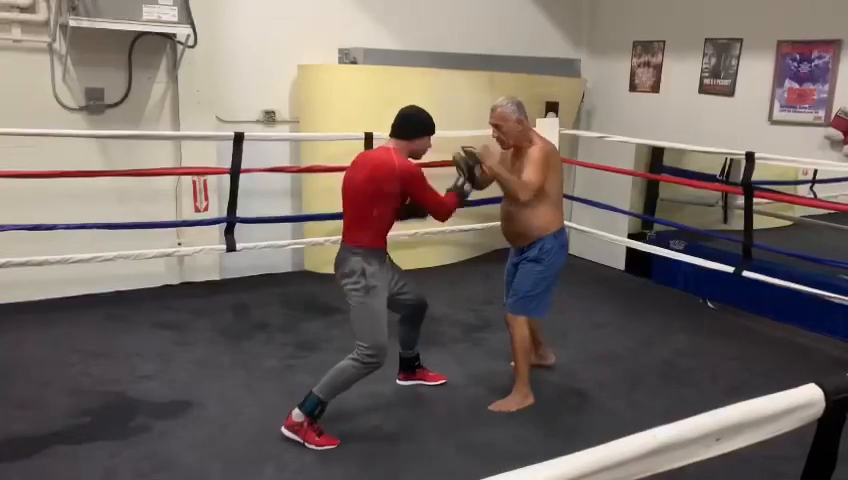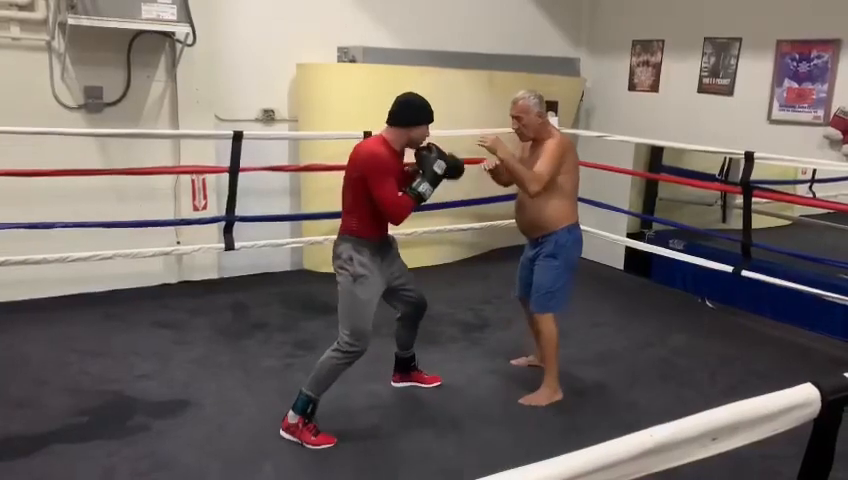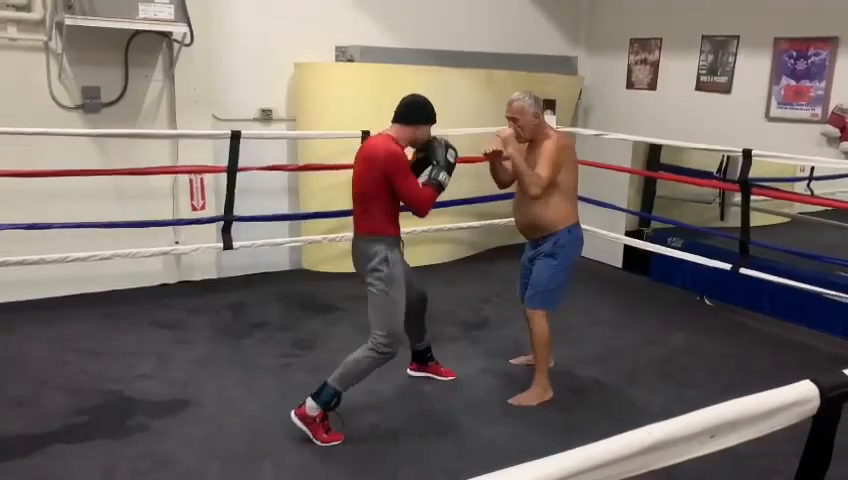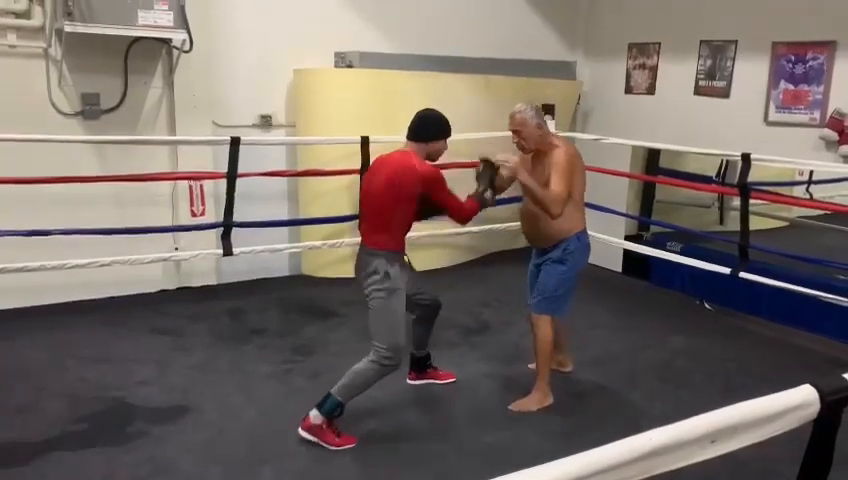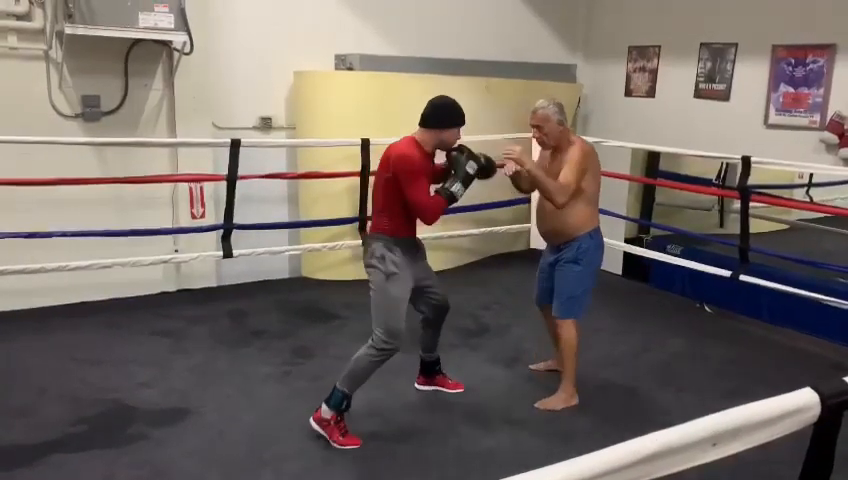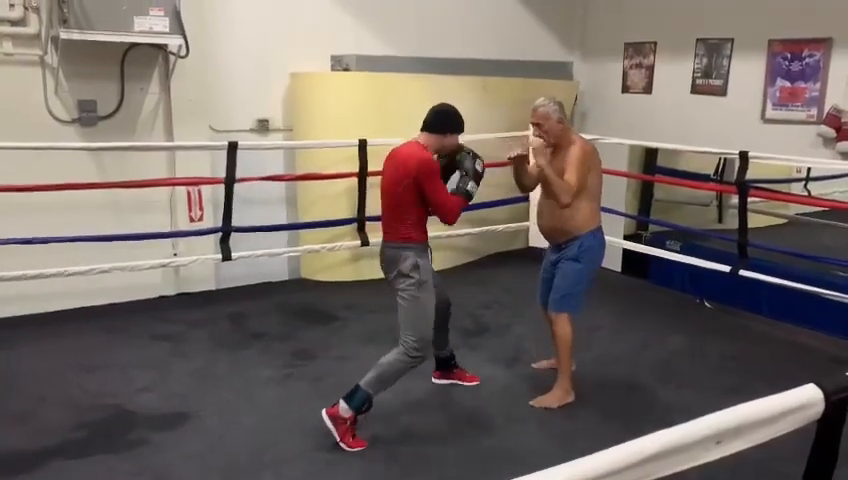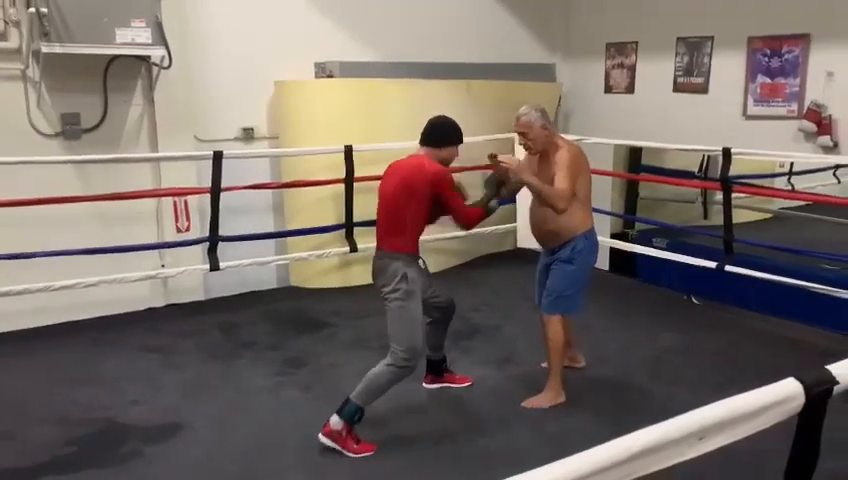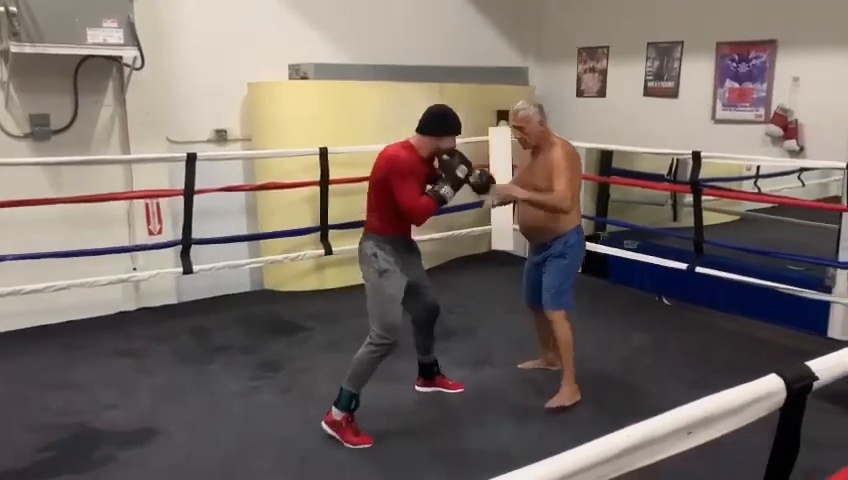
dt=0.5s
person 1, frame 1
left shoulder: (367, 159)
right shoulder: (402, 168)
right elbow: (442, 211)
left wrist: (407, 207)
right wrist: (465, 182)
left hip: (375, 258)
right hip: (361, 264)
left knee: (414, 304)
right knee: (371, 354)
left ankle: (409, 369)
right ankle: (300, 418)
person 1, frame 2
left shoulder: (395, 151)
right shoulder: (372, 154)
left elbow: (398, 186)
right elbow: (395, 213)
left wrist: (434, 167)
right wrist: (427, 177)
left hip: (383, 248)
right hip: (357, 252)
left knee: (414, 304)
right knee: (353, 342)
left ankle: (404, 371)
right ankle: (296, 418)
person 1, frame 3
left shoulder: (372, 145)
right shoulder: (392, 152)
right elbow: (421, 205)
left wrist: (419, 162)
right wrist: (443, 167)
left hip: (369, 243)
right hip: (381, 250)
left knee: (416, 298)
right knee: (385, 344)
left ankle: (422, 361)
right ankle: (313, 409)
person 1, frame 4
left shoulder: (384, 163)
right shoulder: (425, 173)
right elbow: (462, 215)
left wrist: (432, 205)
right wrist: (486, 188)
left hip: (384, 257)
right hip: (383, 264)
left knee: (429, 305)
right knee: (387, 355)
left ankle: (420, 368)
right ankle: (318, 418)
person 1, frame 5
left shoulder: (421, 152)
right shoulder: (404, 155)
left elbow: (428, 180)
right elbow: (429, 212)
left wrist: (455, 167)
right wrist: (461, 178)
left hip: (408, 246)
right hip: (387, 250)
left knee: (437, 305)
right knee: (387, 339)
left ankle: (429, 373)
right ankle: (329, 413)
person 1, frame 6
left shoulder: (401, 152)
right shoulder: (423, 160)
right elbow: (448, 214)
left wrist: (448, 168)
right wrist: (470, 178)
left hip: (402, 250)
right hip: (409, 255)
left knee: (440, 305)
right knee: (415, 348)
left ankle: (446, 367)
right ankle: (344, 411)
person 1, frame 7
left shoulder: (396, 168)
right shoulder: (434, 173)
right elbow: (466, 218)
left wrist: (432, 209)
right wrist: (492, 197)
left hip: (400, 262)
right hip: (399, 268)
left knee: (442, 306)
right knee: (404, 358)
left ankle: (437, 371)
right ankle: (338, 425)
person 1, frame 8
left shoulder: (424, 157)
right shoulder: (397, 158)
left elbow: (431, 180)
right elbow: (416, 212)
left wrist: (467, 175)
right wrist: (450, 183)
left hip: (404, 246)
right hip: (381, 251)
left knee: (427, 309)
right knee: (385, 336)
left ankle: (428, 376)
right ankle: (339, 414)
person 2, frame 1
left shoulder: (539, 151)
right shoulder: (508, 149)
left elbow: (524, 196)
right elbow: (481, 182)
left wrist: (496, 163)
right wrist: (476, 164)
left hip: (545, 247)
right hip: (522, 245)
left knee: (516, 313)
right knee: (522, 306)
left ankle: (522, 392)
right ankle: (542, 353)
person 2, frame 2
left shoulder: (557, 144)
right shoulder: (529, 144)
left elbow: (533, 186)
right elbow: (509, 179)
left wrist: (503, 152)
right wrist: (496, 169)
left hip: (559, 240)
right hip: (536, 239)
left knee: (543, 310)
right knee: (526, 299)
left ankle: (551, 386)
right ankle: (541, 354)
person 2, frame 3
left shoulder: (555, 145)
right shoulder: (527, 144)
left elbow: (534, 188)
right elbow: (505, 182)
left wrist: (513, 153)
right wrist: (496, 161)
left hip: (560, 241)
right hip: (536, 240)
left knee: (535, 309)
right knee: (528, 302)
left ankle: (541, 386)
right ankle: (540, 354)
person 2, frame 4
left shoulder: (562, 154)
right shoulder: (528, 153)
left elbow: (554, 207)
right elbow: (499, 187)
left wrist: (521, 175)
right wrist: (500, 169)
left hip: (567, 247)
right hip: (542, 246)
left knee: (540, 314)
right knee: (544, 308)
left ankle: (542, 391)
right ankle: (560, 358)
person 2, frame 5
left shoulder: (578, 151)
right shoulder: (547, 151)
left elbow: (559, 197)
right elbow: (527, 188)
left wrist: (532, 166)
right wrist: (517, 171)
left hip: (580, 246)
right hip: (556, 245)
left knee: (564, 316)
right knee: (545, 304)
left ankle: (568, 391)
right ankle: (560, 359)
person 2, frame 6
left shoulder: (579, 150)
right shoulder: (549, 149)
left elbow: (565, 197)
right elbow: (527, 186)
left wrist: (542, 163)
right wrist: (519, 164)
left hip: (582, 244)
right hip: (557, 243)
left knee: (559, 312)
right knee: (549, 306)
left ankle: (563, 388)
right ankle: (562, 359)
person 2, frame 7
left shoulder: (566, 154)
right shoulder: (535, 154)
left elbow: (560, 203)
right elbow: (509, 190)
left wrist: (526, 175)
right wrist: (502, 172)
left hip: (575, 247)
right hip: (553, 246)
left knee: (551, 313)
right knee: (553, 307)
left ankle: (554, 390)
right ankle: (572, 354)
person 2, frame 8
left shoulder: (560, 153)
right shoulder: (531, 152)
left elbow: (564, 203)
right elbow: (522, 190)
left wrist: (519, 192)
right wrist: (505, 191)
left hip: (563, 244)
right hip: (538, 244)
left knee: (555, 312)
right knee: (536, 305)
left ankle: (569, 387)
right ankle: (549, 357)
